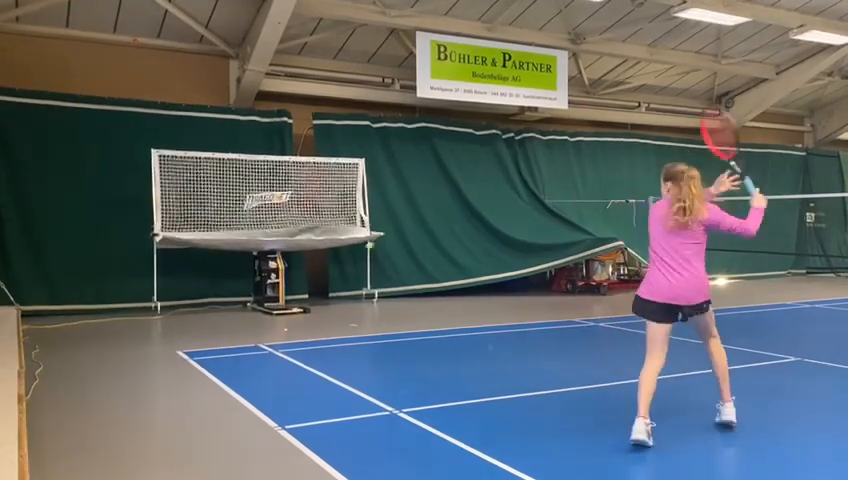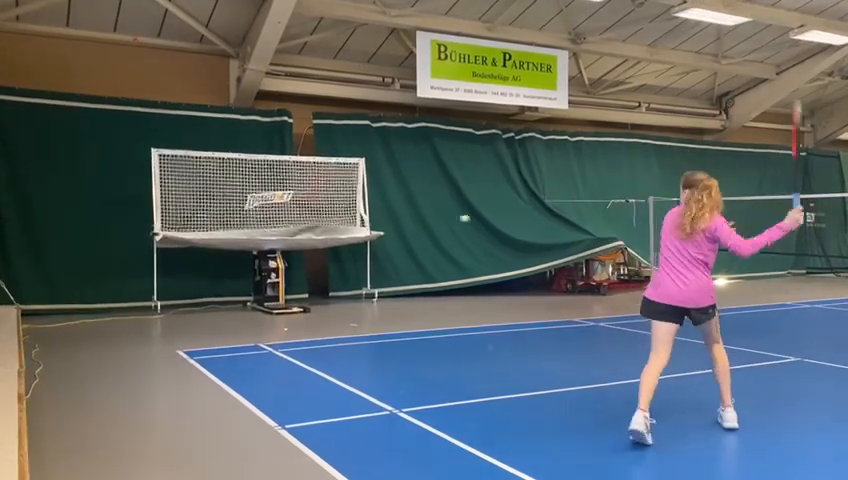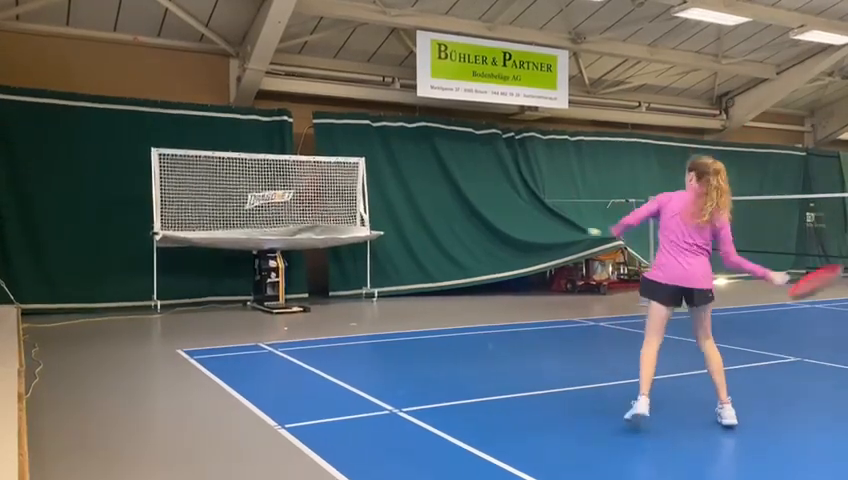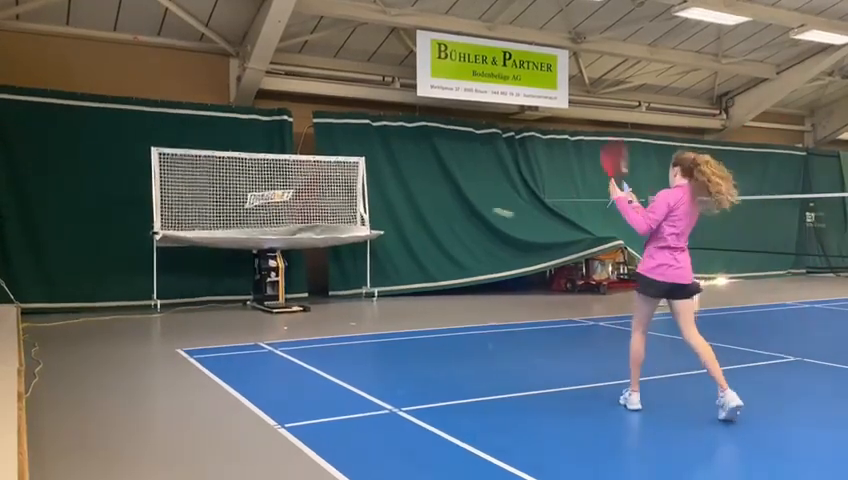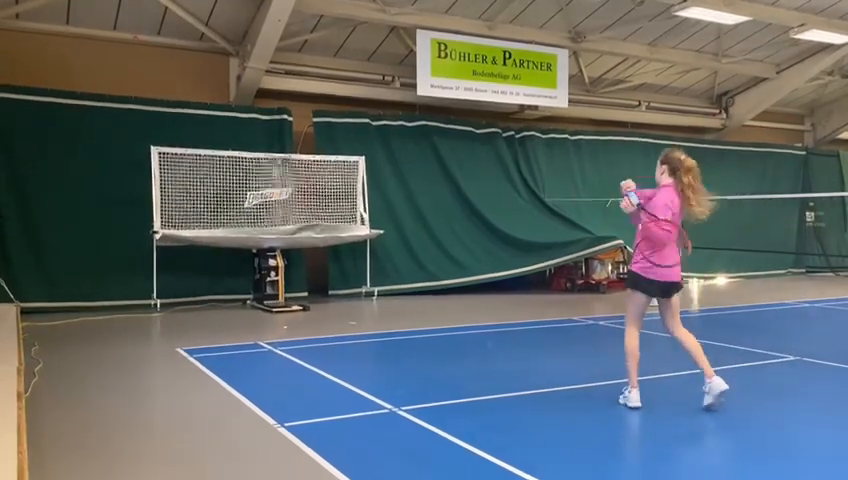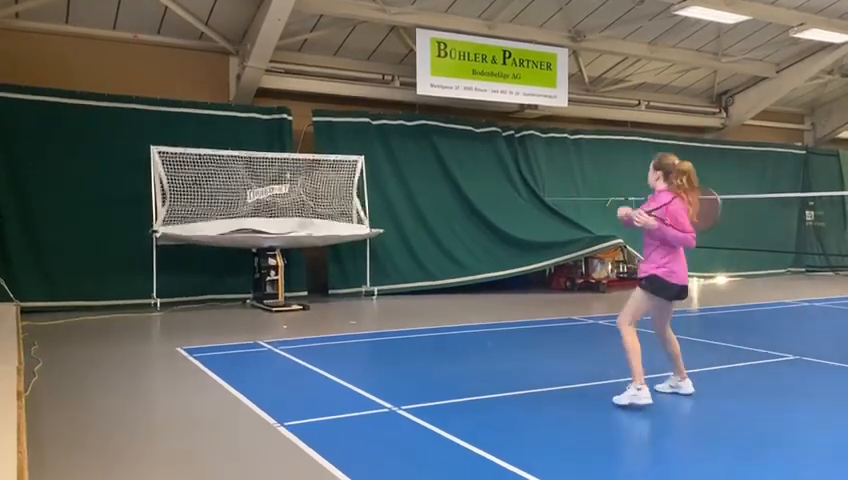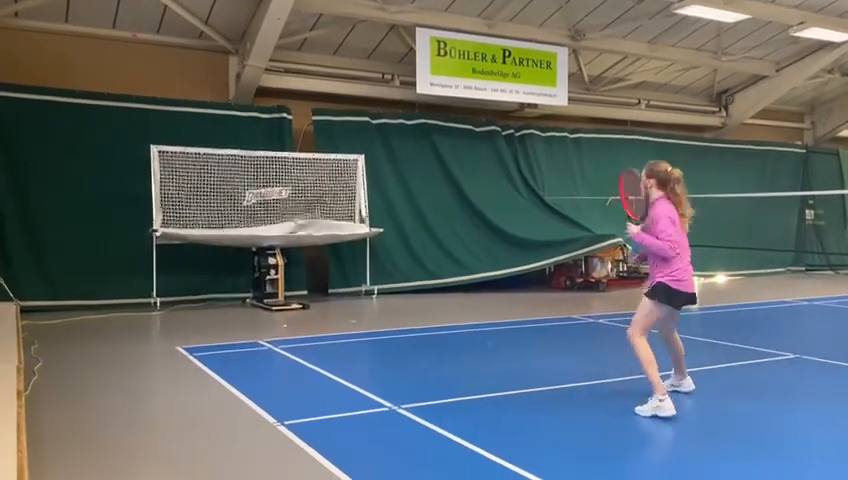
dt=0.2s
person 1, frame 1
left shoulder: (656, 210)
right shoulder: (706, 211)
right elbow: (747, 230)
left wrist: (710, 193)
right wrist: (758, 206)
left hip: (655, 293)
right hip: (693, 292)
left knee: (654, 360)
right knee: (711, 340)
left ankle: (642, 422)
right ankle: (726, 406)
person 1, frame 2
left shoulder: (671, 217)
right shoulder: (714, 221)
right elbow: (745, 249)
right wrist: (786, 225)
left hip: (662, 296)
right hip: (699, 296)
left knee: (657, 358)
right knee: (715, 346)
left ankle: (641, 415)
right ankle: (727, 409)
person 1, frame 3
left shoulder: (668, 199)
right shoulder: (718, 210)
left elbow: (632, 220)
right elbow: (731, 258)
left wrist: (617, 229)
right wrist: (767, 275)
left hip: (664, 278)
right hip: (699, 280)
left knee: (651, 341)
right knee: (705, 341)
left ankle: (643, 400)
right ankle: (725, 406)
person 1, frame 4
left shoulder: (667, 196)
right shoulder: (693, 198)
left elbow: (643, 228)
left wrist: (622, 204)
right wrist: (634, 204)
left hip: (654, 273)
right hip: (682, 276)
left knee: (638, 331)
right knee: (692, 335)
left ankle: (633, 393)
right ankle: (726, 393)
person 1, frame 5
left shoulder: (666, 197)
right shoulder: (664, 193)
left elbow: (663, 238)
right elbow: (637, 203)
left wrist: (638, 214)
right wrist: (630, 191)
left hip: (647, 271)
right hip: (669, 273)
left knee: (632, 327)
right knee: (675, 327)
left ankle: (633, 391)
right ankle: (711, 379)
person 1, frame 6
left shoulder: (675, 205)
right shoulder: (655, 200)
left elbow: (689, 241)
right elbow: (639, 223)
left wrist: (654, 225)
right wrist: (628, 214)
left hip: (663, 276)
right hip: (660, 275)
left knee: (626, 324)
right knee: (661, 326)
left ankle: (639, 387)
right ankle: (680, 378)
person 1, frame 7
left shoulder: (660, 210)
right shoulder: (671, 208)
left elbow: (667, 249)
left wrist: (636, 235)
right wrist: (644, 255)
left hip: (669, 282)
right hip: (681, 282)
left knee: (636, 334)
right knee: (666, 330)
left ankle: (661, 399)
right ankle: (681, 378)
